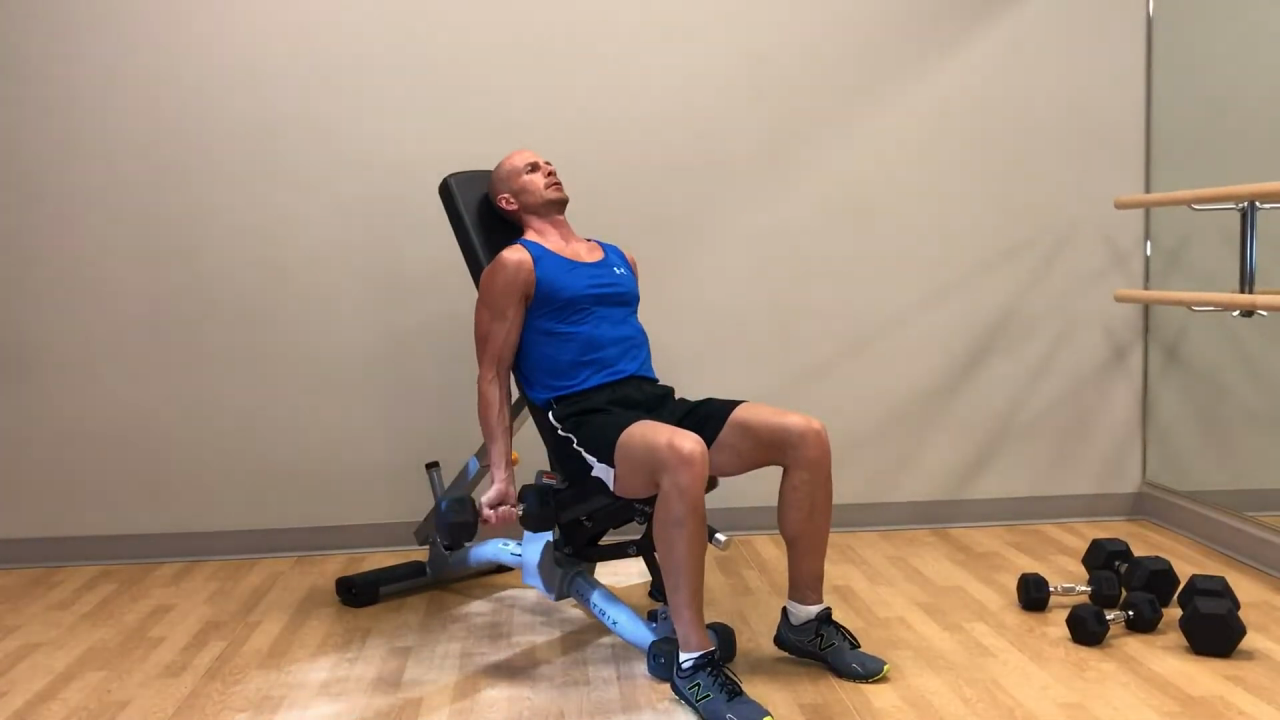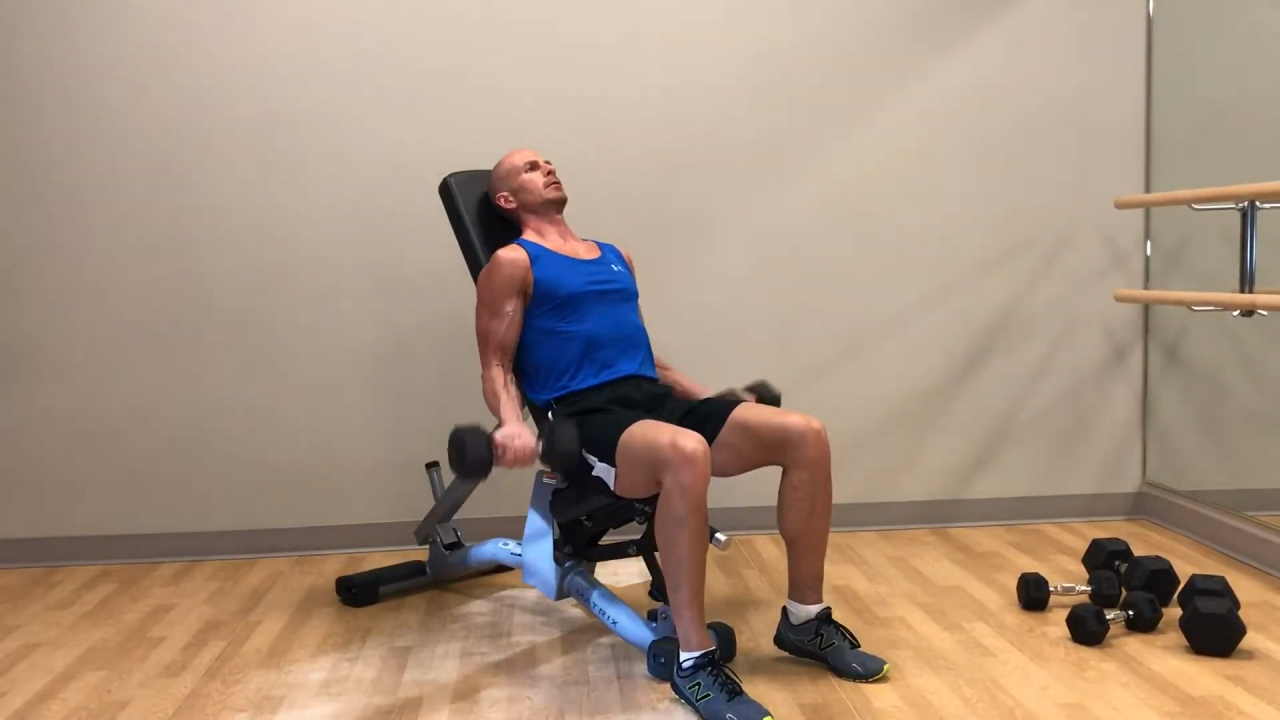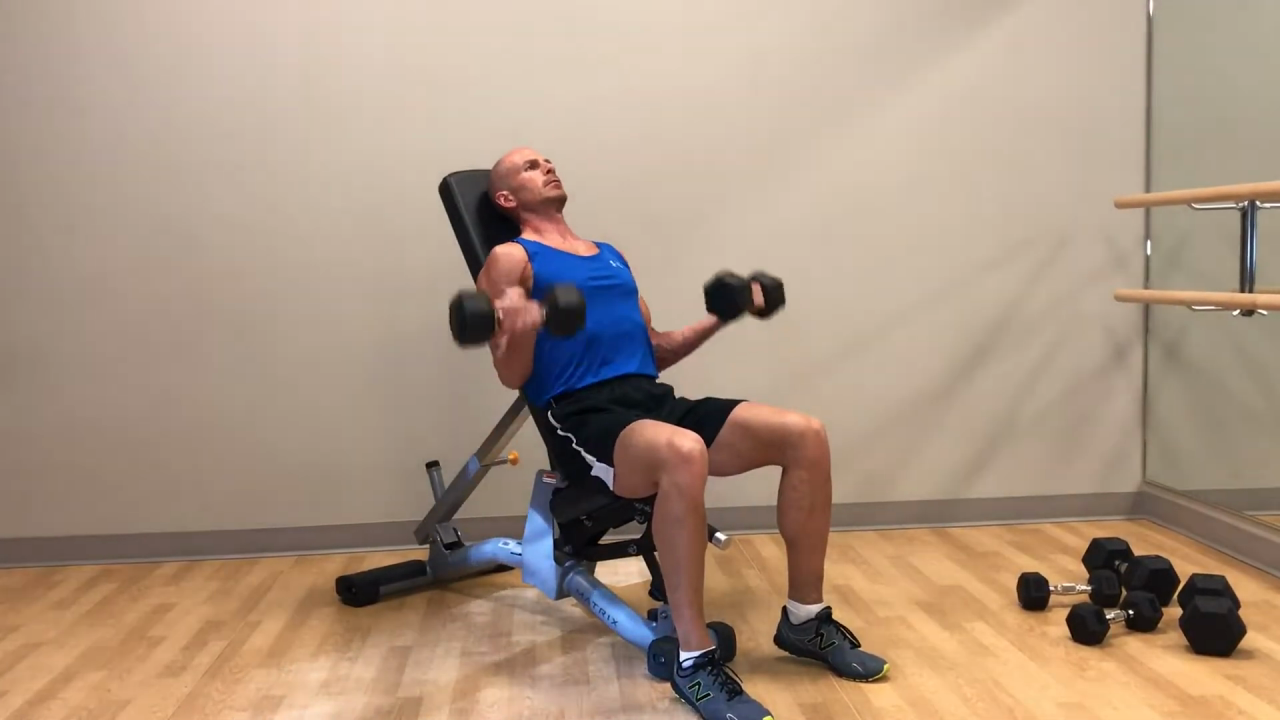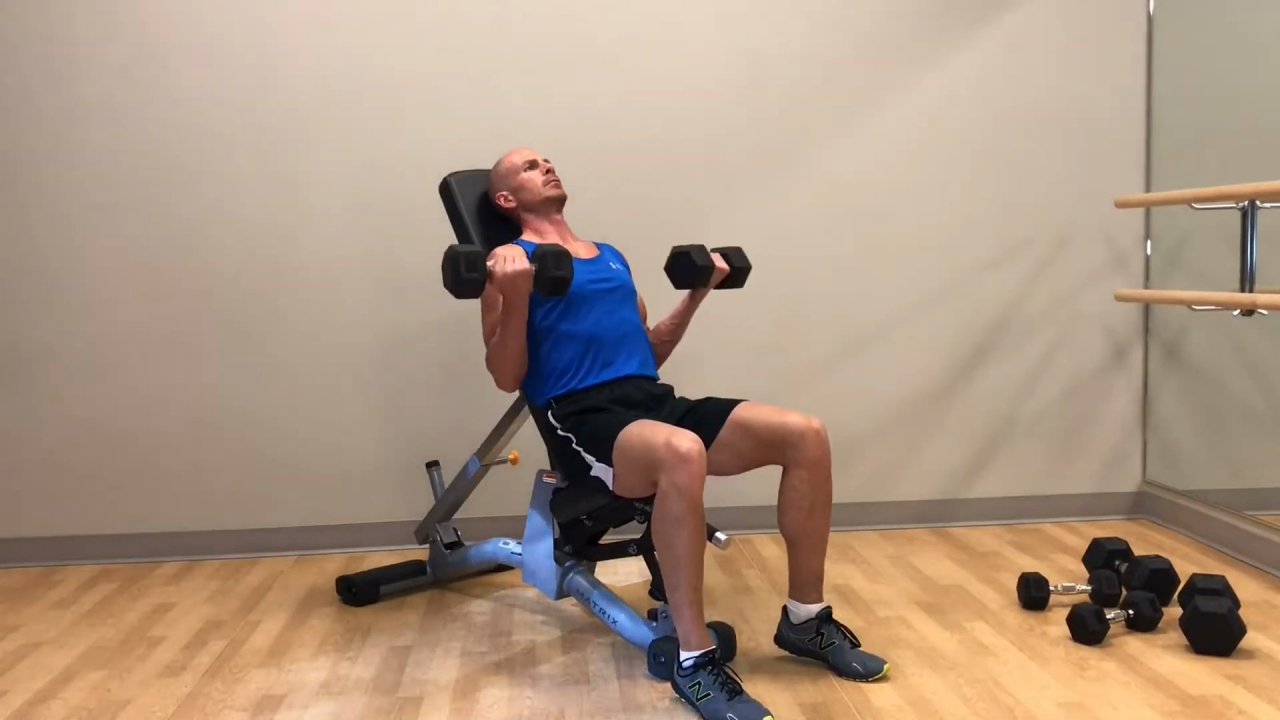
dt=0.3s
person 1, frame 1
left shoulder: (619, 259)
right shoulder: (515, 265)
right elbow: (492, 374)
right wrist: (501, 475)
left hip: (653, 400)
right hip: (585, 420)
left knee: (806, 436)
right knee: (682, 454)
left ankle: (805, 619)
right ankle: (694, 661)
person 1, frame 2
left shoulder: (615, 257)
right shoulder: (512, 263)
right elbow: (497, 364)
left wrist: (706, 395)
right wrist: (512, 425)
left hip: (652, 400)
right hip: (586, 419)
left knee: (805, 435)
right knee: (686, 454)
left ankle: (805, 619)
right ankle: (694, 661)
person 1, frame 3
left shoulder: (612, 256)
right shoulder: (511, 260)
right elbow: (512, 375)
left wrist: (719, 318)
right wrist: (517, 332)
left hip: (652, 400)
right hip: (585, 418)
left knee: (805, 434)
right knee: (682, 453)
left ankle: (805, 618)
right ankle: (695, 661)
person 1, frame 4
left shoulder: (612, 257)
right shoulder: (511, 259)
right elbow: (507, 377)
left wrist: (695, 293)
right wrist: (514, 297)
left hip: (653, 400)
right hip: (585, 418)
left knee: (805, 435)
right knee: (681, 452)
left ankle: (805, 618)
right ankle: (694, 661)
